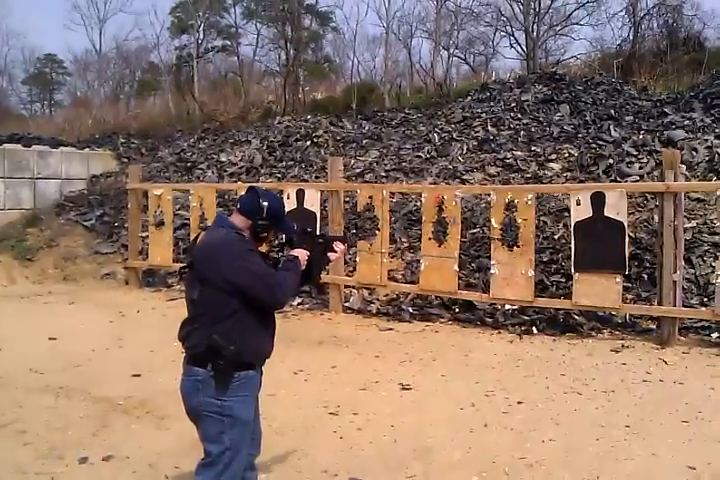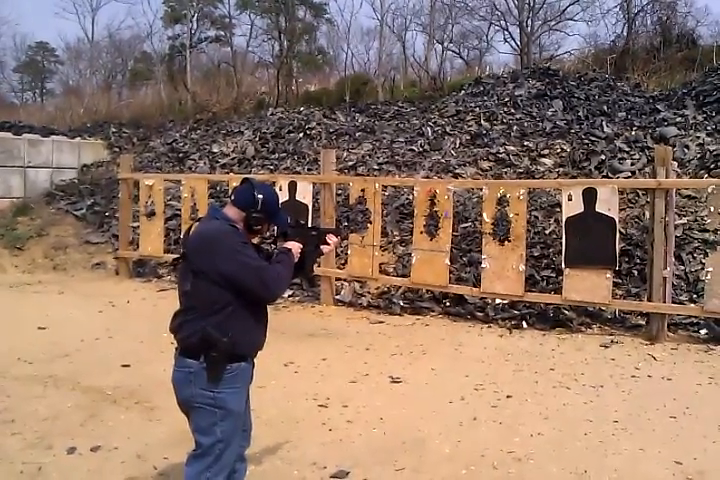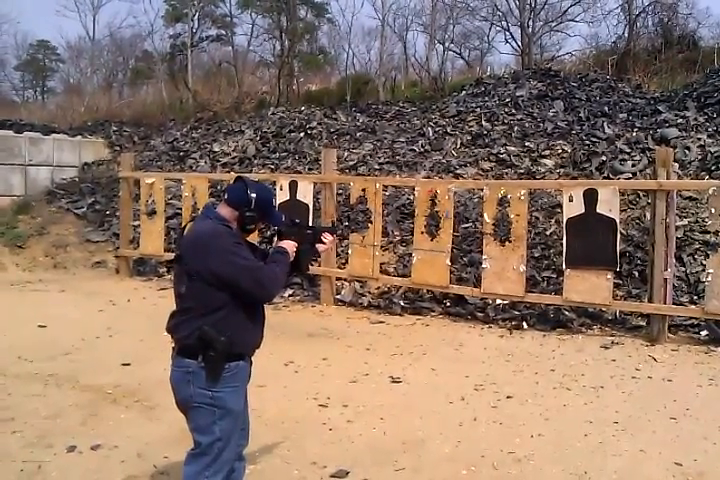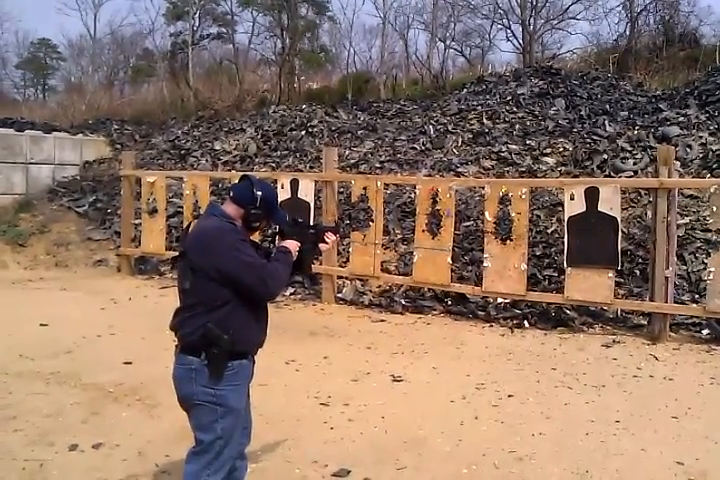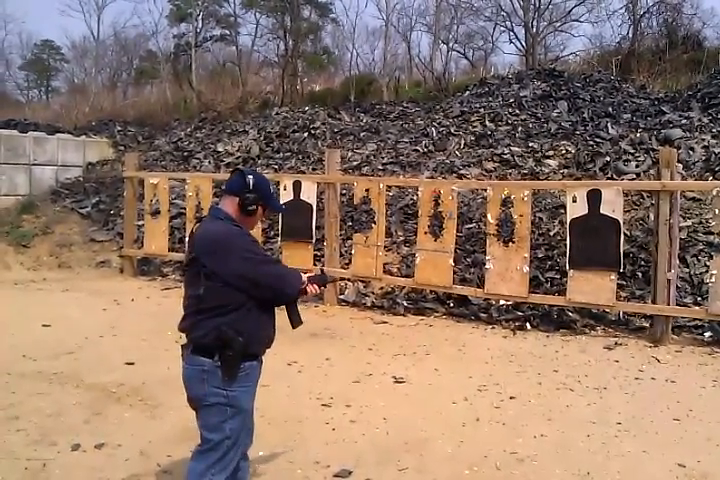
dt=1s
person 1, frame 1
left shoulder: (227, 242)
right shoulder: (227, 248)
left elbow: (265, 279)
right elbow: (275, 293)
right wrist: (293, 263)
left hip: (231, 373)
right hip: (220, 380)
left knee: (244, 454)
person 1, frame 2
left shoulder: (223, 234)
right shoulder: (219, 239)
left elbow: (261, 270)
right elbow: (268, 286)
right wrist: (287, 255)
left hip: (224, 365)
right hip: (211, 372)
left knee: (233, 446)
person 1, frame 3
left shoulder: (219, 234)
right shoulder: (212, 239)
left elbow: (258, 266)
right elbow: (263, 285)
right wrist: (282, 254)
left hip: (222, 365)
right hip: (209, 371)
left knee: (231, 446)
person 1, frame 4
left shoulder: (222, 232)
right shoulder: (217, 236)
left elbow: (258, 268)
right elbow: (267, 283)
right wrist: (285, 253)
left hip: (225, 363)
right hip: (212, 369)
left knee: (233, 444)
right knee: (214, 456)
person 1, frame 5
left shoulder: (215, 232)
right shoulder: (227, 239)
left elbow: (252, 288)
right elbow: (279, 282)
left wrist: (297, 287)
right wrist: (299, 280)
left hip: (228, 363)
right hip: (221, 369)
left knee: (235, 446)
